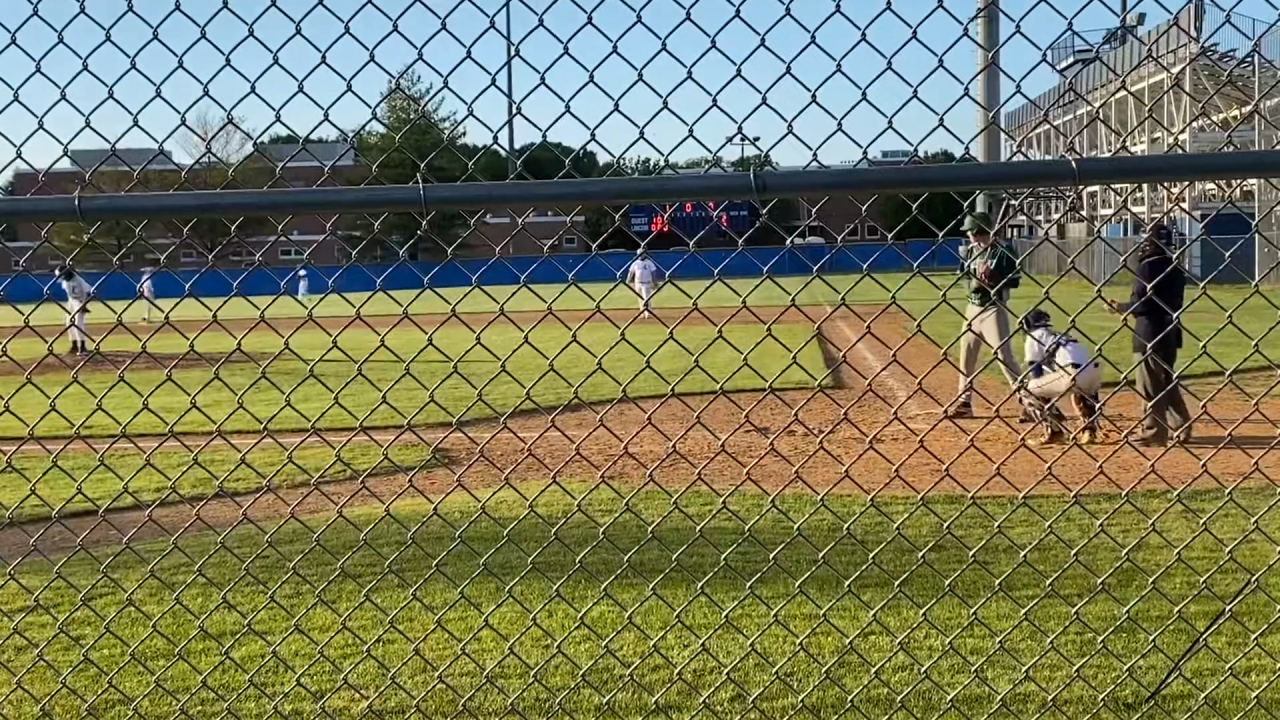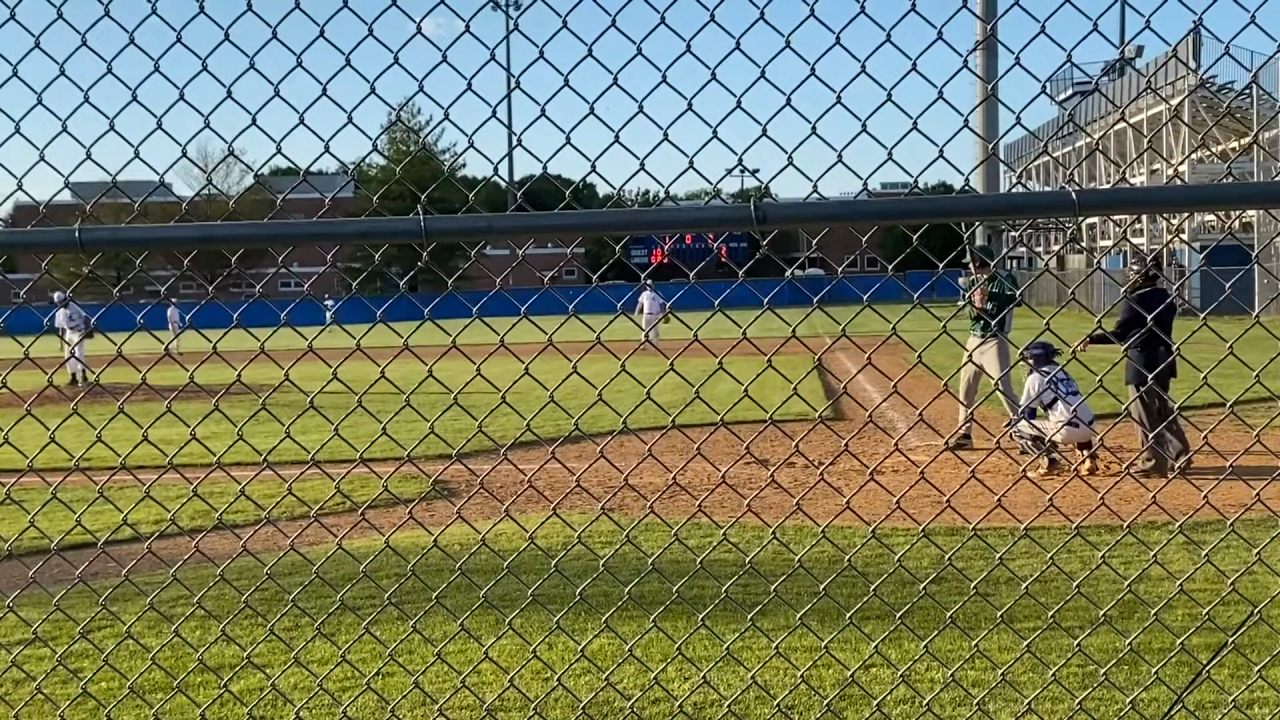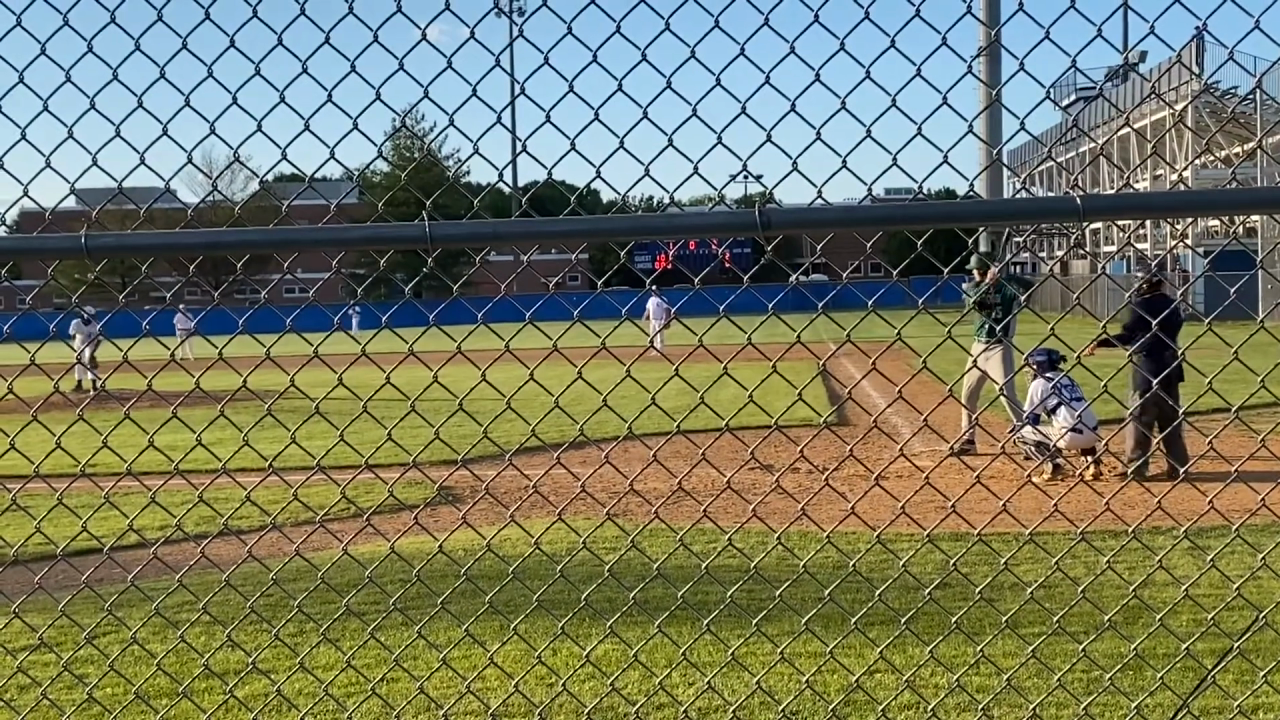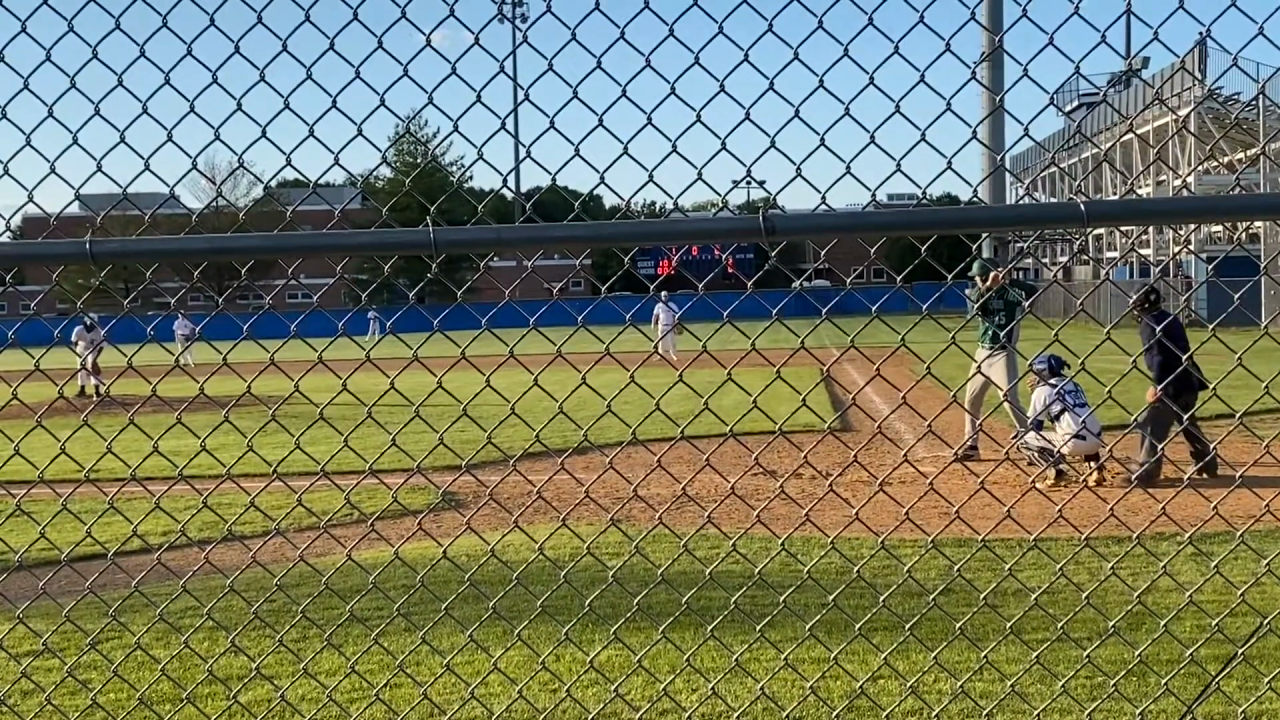
dt=1s
person 1, frame 1
left shoulder: (1147, 268)
right shoulder: (1176, 268)
left elbow: (1140, 305)
right elbow: (1176, 302)
left wrist: (1117, 307)
left hip: (1149, 331)
right hip: (1170, 329)
left knee: (1150, 385)
right knee: (1168, 381)
left ankle: (1154, 432)
right ankle: (1181, 428)
person 1, frame 2
left shoulder: (1134, 301)
right shoulder: (1167, 298)
left elbow: (1119, 334)
left wrist: (1090, 339)
left hip: (1142, 360)
right hip: (1164, 359)
left knee: (1145, 415)
right knee: (1163, 409)
left ankle: (1153, 463)
right ankle: (1179, 455)
person 1, frame 3
left shoulder: (1140, 305)
right shoulder: (1172, 304)
left elbow: (1126, 337)
right elbow: (1173, 334)
left wrist: (1097, 343)
left hip: (1148, 366)
right hip: (1170, 365)
left knee: (1140, 419)
right knee: (1171, 418)
left ankle: (1135, 468)
right ankle: (1178, 467)
person 1, frame 4
left shoulder: (1150, 323)
right shoulder: (1170, 319)
left elbow: (1159, 356)
right elbow: (1177, 351)
left wrist: (1155, 386)
left hip: (1173, 382)
right hip: (1188, 378)
left knee: (1152, 424)
right knee: (1188, 423)
left ankle: (1145, 474)
right ankle: (1208, 465)
person 2, frame 1
left shoulder: (1003, 251)
right shoulder: (970, 251)
left elbow: (1014, 281)
right elbow: (965, 281)
left wrist: (991, 275)
right wrist: (976, 281)
left hip: (993, 310)
right hip: (972, 308)
left knee: (1004, 356)
right knee: (966, 355)
right ankle: (964, 402)
person 2, frame 2
left shoulder: (1004, 279)
right shoulder: (971, 283)
left elbow: (1016, 299)
right elbow: (970, 314)
left wrist: (989, 295)
right wrist: (976, 306)
left hip: (995, 341)
right hip: (974, 340)
left knee: (1003, 388)
right knee: (966, 388)
right ankle: (964, 433)
person 2, frame 3
left shoulder: (1008, 286)
right shoulder: (975, 286)
left elbow: (1029, 287)
right elbow: (970, 300)
left wrist: (1003, 276)
right wrist: (987, 283)
left hip: (1000, 347)
right hip: (979, 346)
left knee: (1007, 394)
right knee: (968, 394)
right ankle: (968, 440)
person 2, frame 4
left shoulder: (1011, 292)
right shoulder: (979, 293)
left elbow: (1032, 292)
right elbow: (974, 304)
left wrist: (1008, 281)
right wrist: (988, 287)
left hip: (1003, 353)
right hip: (983, 352)
left knee: (1010, 399)
right knee: (971, 400)
right ankle: (971, 446)
